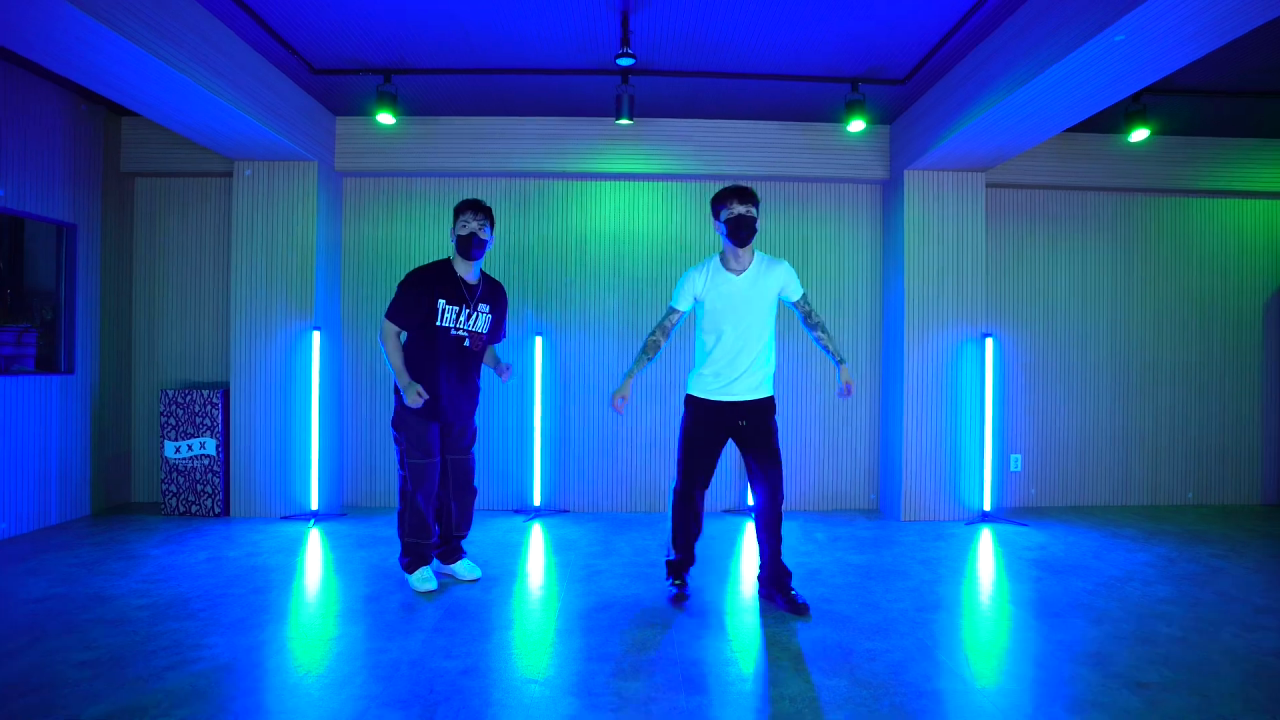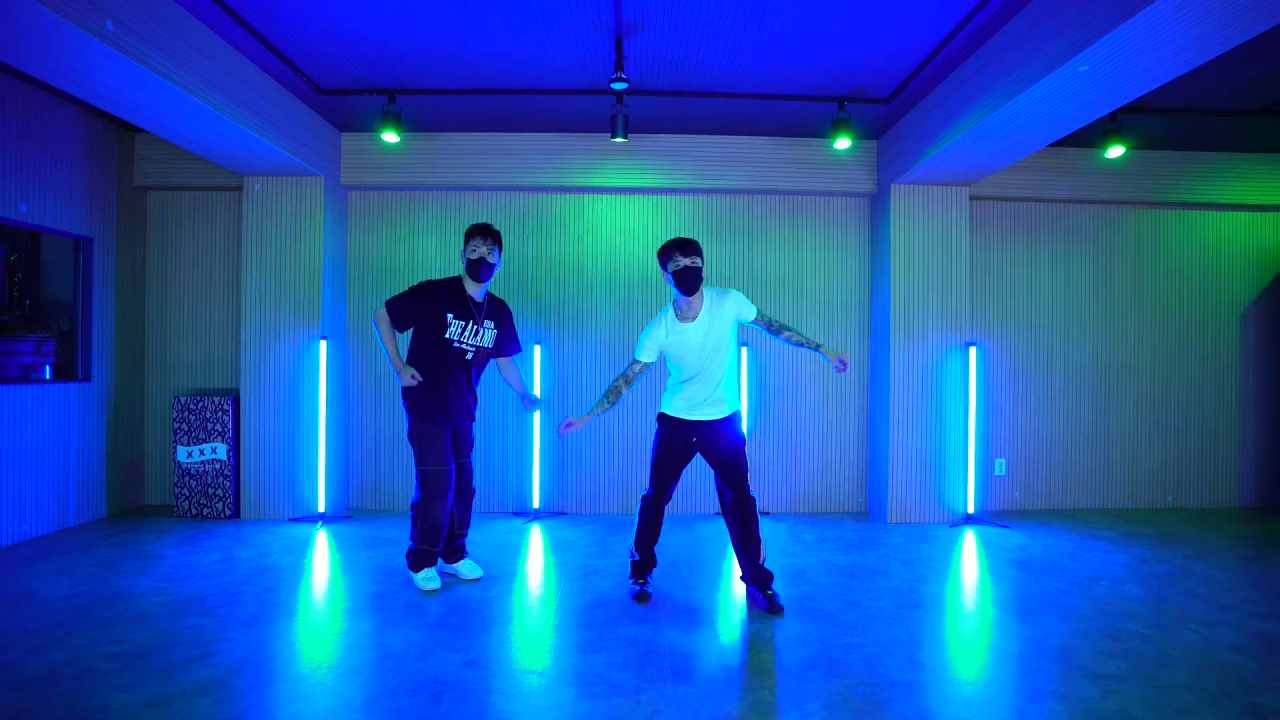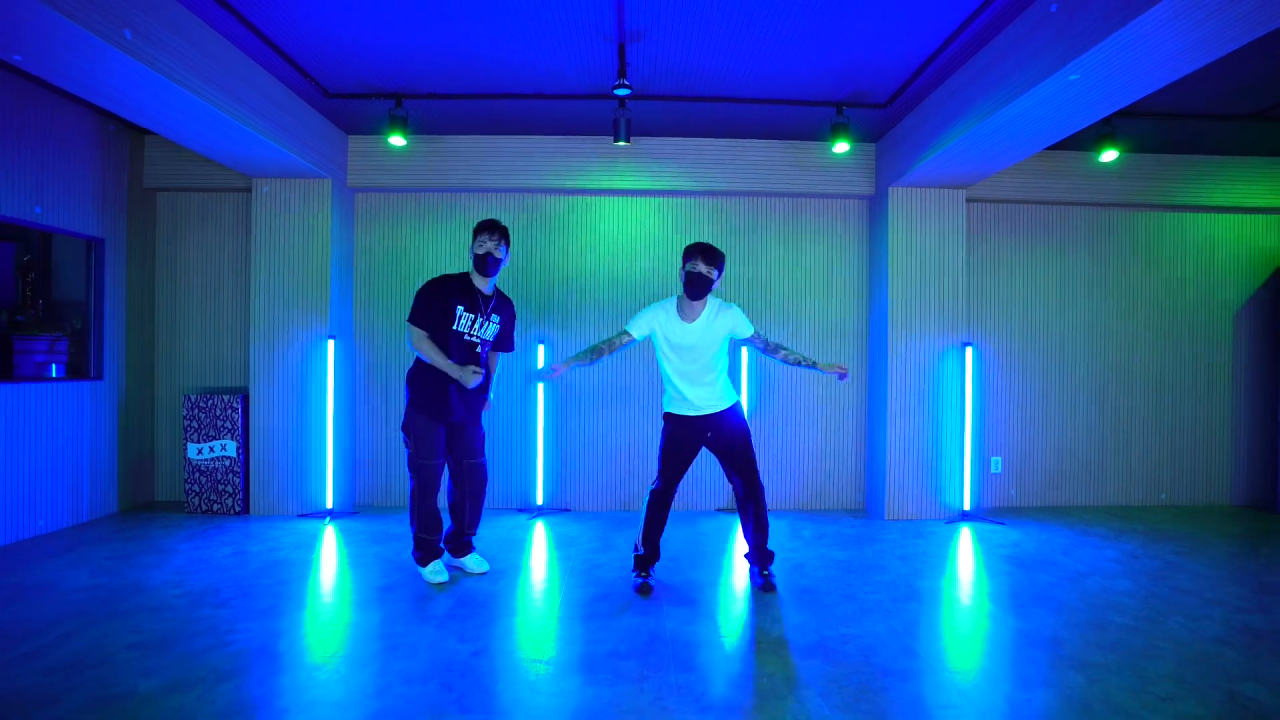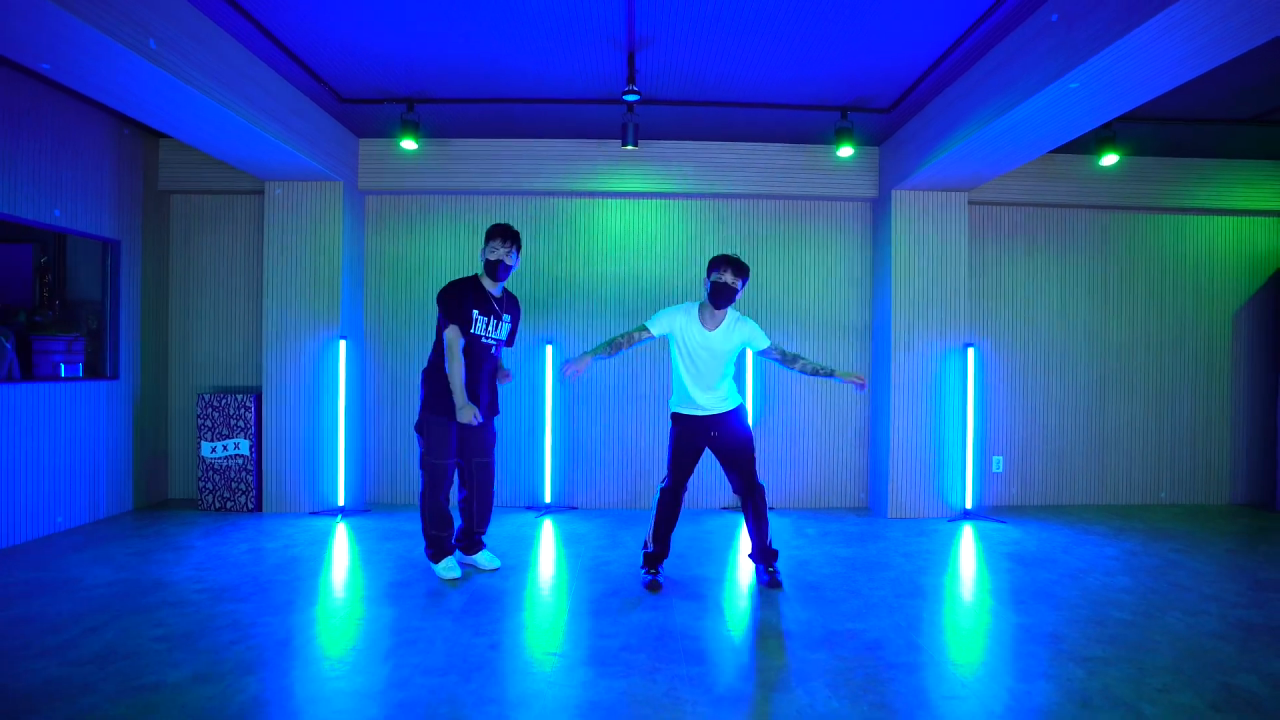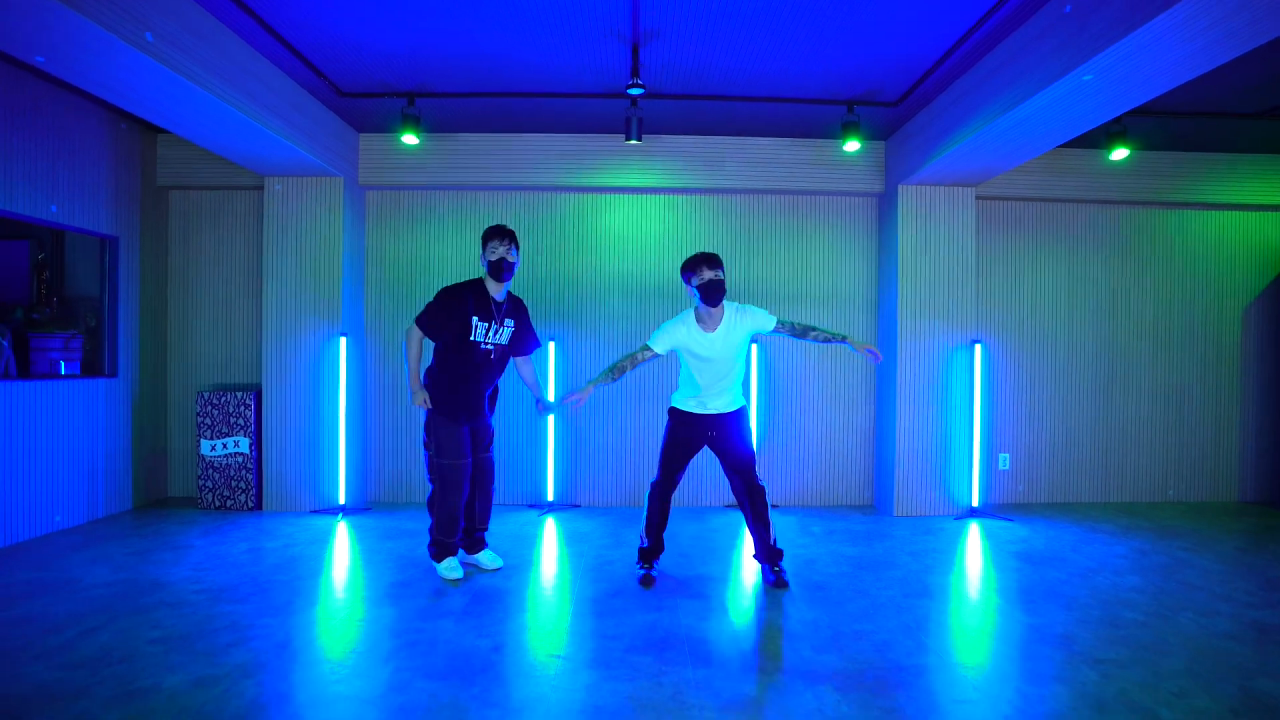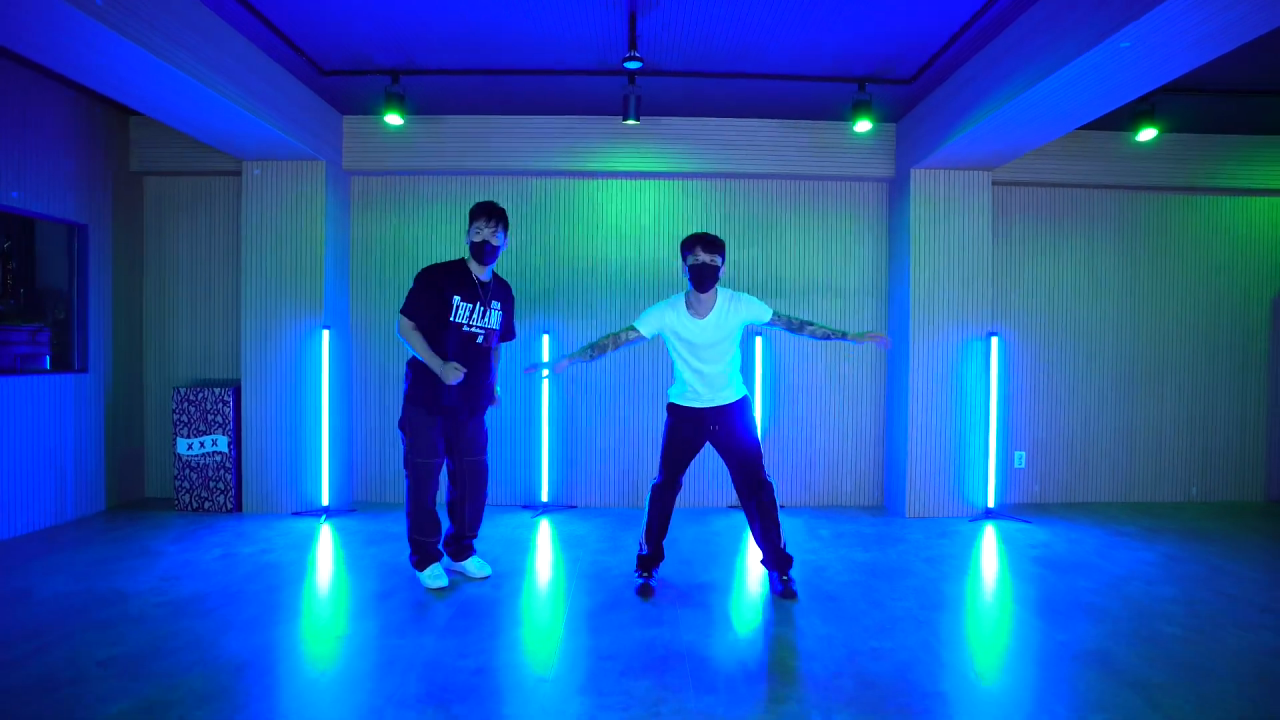
dt=0.3s
person 1, frame 1
left shoulder: (494, 292)
right shoulder: (422, 281)
right elbow: (389, 331)
left wrist: (500, 368)
right wrist: (406, 384)
left hip: (462, 404)
right hip: (420, 403)
left knee: (460, 481)
right knee: (419, 482)
left ankle: (450, 553)
right ankle: (416, 560)
person 1, frame 2
left shoulder: (499, 311)
right shoulder: (432, 294)
left elbow: (504, 359)
right elbow: (384, 316)
left wrist: (525, 395)
right wrist: (399, 365)
left hip: (462, 409)
right hip: (427, 407)
left knee: (461, 483)
right knee: (436, 485)
left ankle: (453, 553)
right ankle: (421, 560)
person 1, frame 3
left shoulder: (504, 306)
right shoulder: (441, 288)
right elbow: (416, 337)
left wrist: (485, 393)
right wrist: (457, 372)
left hip: (467, 407)
right hip: (427, 402)
left knee: (472, 478)
right knee: (426, 478)
left ankle: (459, 547)
right ankle: (427, 554)
person 1, frame 4
left shoulder: (510, 304)
right shoulder: (457, 292)
right elbow: (452, 347)
left wrist: (499, 369)
right wrist: (460, 402)
left hip: (482, 405)
right hip: (445, 406)
left knee: (480, 477)
right knee: (439, 478)
left ankle: (470, 545)
right ankle: (440, 551)
person 1, frame 5
left shoulder: (516, 309)
right shoulder: (455, 297)
left elbow: (521, 357)
right elbow: (415, 333)
left wrist: (540, 397)
right wrist: (415, 385)
left hip: (480, 407)
right hip: (445, 406)
left knee: (481, 476)
right knee: (451, 479)
left ankle: (472, 544)
right ankle: (443, 551)
person 1, frame 6
left shoulder: (502, 292)
right shoulder: (436, 278)
right elbow: (406, 326)
left wrist: (491, 386)
right wrist: (438, 366)
left hip: (470, 401)
right hip: (427, 398)
left knee: (472, 477)
right knee: (423, 479)
left ankle: (460, 551)
right ankle: (425, 558)
person 2, frame 1
left shoulder: (778, 271)
right shoulder: (697, 277)
left elbow: (809, 316)
right elbow: (663, 330)
left wrist: (840, 362)
right wrist: (629, 379)
left hip: (757, 404)
right hip: (705, 402)
left knee: (769, 493)
right knee: (689, 488)
left ankle: (774, 581)
right ankle: (679, 571)
person 2, frame 2
left shoulder: (730, 302)
right shoulder: (660, 327)
left elbow: (772, 326)
right elbow: (628, 376)
left wrist: (821, 350)
right wrist: (587, 415)
left hip: (723, 420)
right hip: (676, 421)
left knee: (739, 501)
right knee: (656, 496)
left ankle: (757, 581)
right ankle: (640, 571)
person 2, frame 3
left shoulder: (728, 315)
right shoulder: (657, 316)
left elbow: (767, 347)
right elbow: (613, 343)
left wrist: (819, 366)
right wrist: (567, 363)
left hip: (725, 414)
right hip: (681, 418)
left knee: (749, 486)
right knee: (663, 489)
left ankle: (760, 562)
right ankle: (644, 564)
person 2, frame 4
left shoulder: (743, 327)
right shoulder: (676, 317)
left elbow: (784, 356)
right elbow: (629, 338)
left wrist: (836, 374)
right wrist: (587, 357)
left hip: (729, 416)
right hip: (687, 417)
left knee: (750, 487)
right knee: (672, 487)
left ankle: (763, 559)
right ankle: (652, 561)
person 2, frame 5
left shoulder: (746, 317)
right shoulder: (677, 329)
left elbow: (795, 329)
right elbow: (634, 358)
left wrist: (849, 341)
right wrist: (591, 387)
left hip: (731, 416)
right hip: (686, 416)
left knee: (749, 487)
right knee: (663, 484)
left ankle: (769, 560)
right ankle: (648, 558)
person 2, frame 6
left shoulder: (741, 306)
right shoulder: (666, 312)
left elbow: (793, 325)
right elbow: (617, 338)
left wrist: (850, 336)
right wrist: (567, 360)
left hip: (732, 409)
right hip: (685, 411)
left knee: (756, 485)
right knee: (665, 485)
left ankle: (778, 567)
right ankle: (647, 566)
